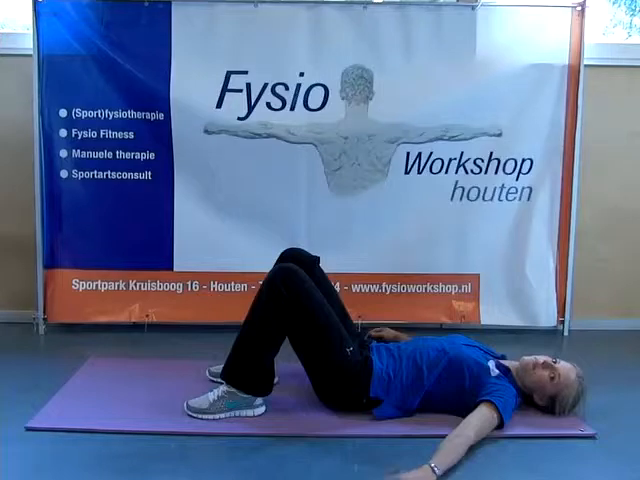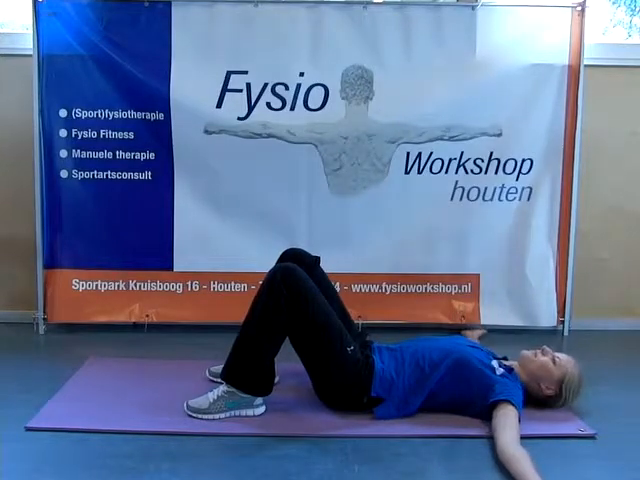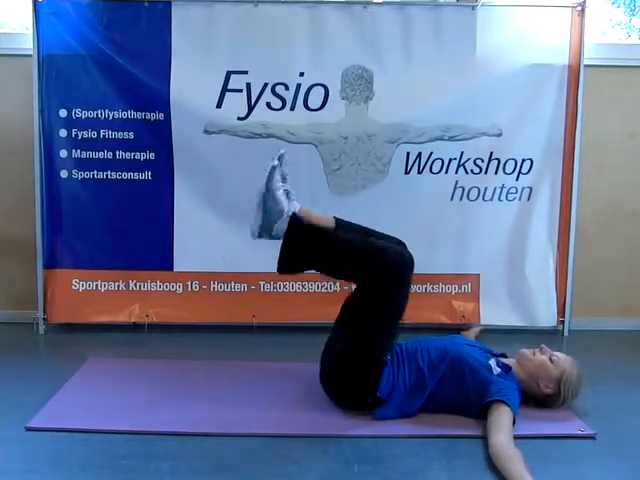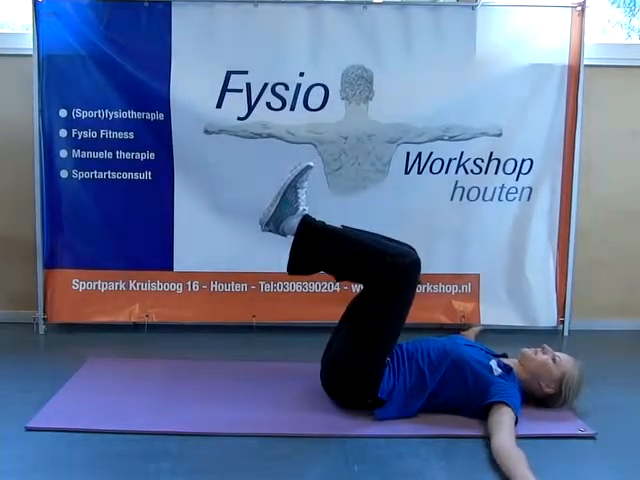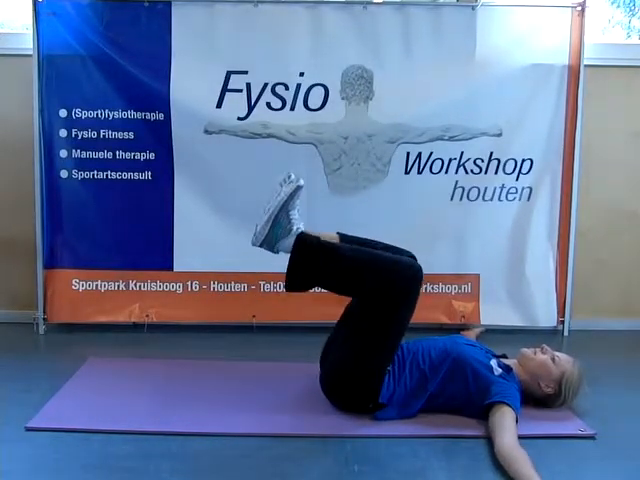
dt=1s
person 1, frame 1
left shoulder: (503, 392)
right shoulder: (495, 360)
left elbow: (468, 434)
right wrist: (401, 337)
left hip: (356, 383)
right hip: (367, 354)
left knee: (285, 280)
right knee: (296, 259)
left ankle: (244, 391)
right ankle: (251, 368)
person 1, frame 2
left shoulder: (507, 389)
right shoulder: (495, 364)
left elbow: (508, 445)
right wrist: (469, 340)
left hip: (357, 383)
right hip: (366, 355)
left knee: (285, 280)
right knee: (296, 259)
left ankle: (242, 392)
right ankle: (250, 368)
person 1, frame 3
left shoulder: (505, 389)
right shoulder: (496, 362)
left elbow: (500, 443)
left hip: (356, 381)
left knee: (393, 262)
right knee: (391, 253)
left ankle: (285, 224)
right ankle: (289, 215)
person 1, frame 4
left shoulder: (506, 389)
right shoulder: (495, 361)
left elbow: (503, 443)
left hip: (356, 382)
right hip: (353, 368)
left knee: (401, 264)
right knee: (399, 260)
left ankle: (296, 224)
right ankle: (296, 221)
person 1, frame 5
left shoulder: (505, 389)
right shoulder: (491, 360)
left elbow: (506, 443)
left hip: (355, 384)
left knee: (404, 274)
right knee: (400, 264)
left ankle: (293, 242)
right ankle: (292, 235)
person 2, frame 1
left shoulder: (324, 132)
right shoulder: (389, 132)
left elbow: (268, 129)
right elbow: (442, 132)
left wrist: (220, 127)
right wrist: (486, 130)
person 2, frame 2
left shoulder: (323, 133)
right shoulder: (390, 132)
left elbow: (268, 129)
right elbow: (443, 131)
left wrist: (220, 127)
right wrist: (486, 131)
person 2, frame 3
left shoulder: (324, 133)
right shoulder: (390, 132)
left elbow: (268, 130)
right elbow: (444, 132)
left wrist: (220, 127)
right wrist: (486, 130)
person 2, frame 4
left shoulder: (324, 133)
right shoulder: (390, 132)
left elbow: (268, 129)
right elbow: (443, 132)
left wrist: (220, 127)
right wrist: (485, 130)
person 2, frame 5
left shoulder: (324, 133)
right shoulder: (389, 133)
left elbow: (268, 130)
right elbow: (442, 131)
left wrist: (220, 127)
right wrist: (485, 131)
